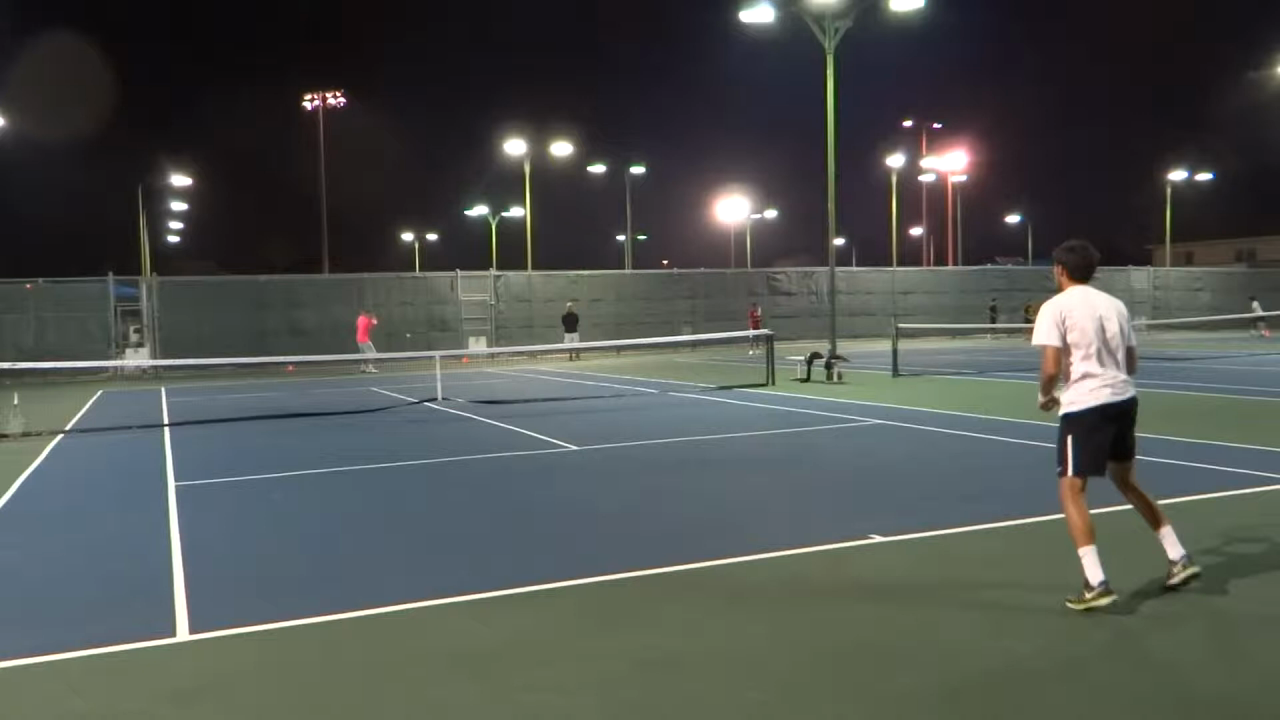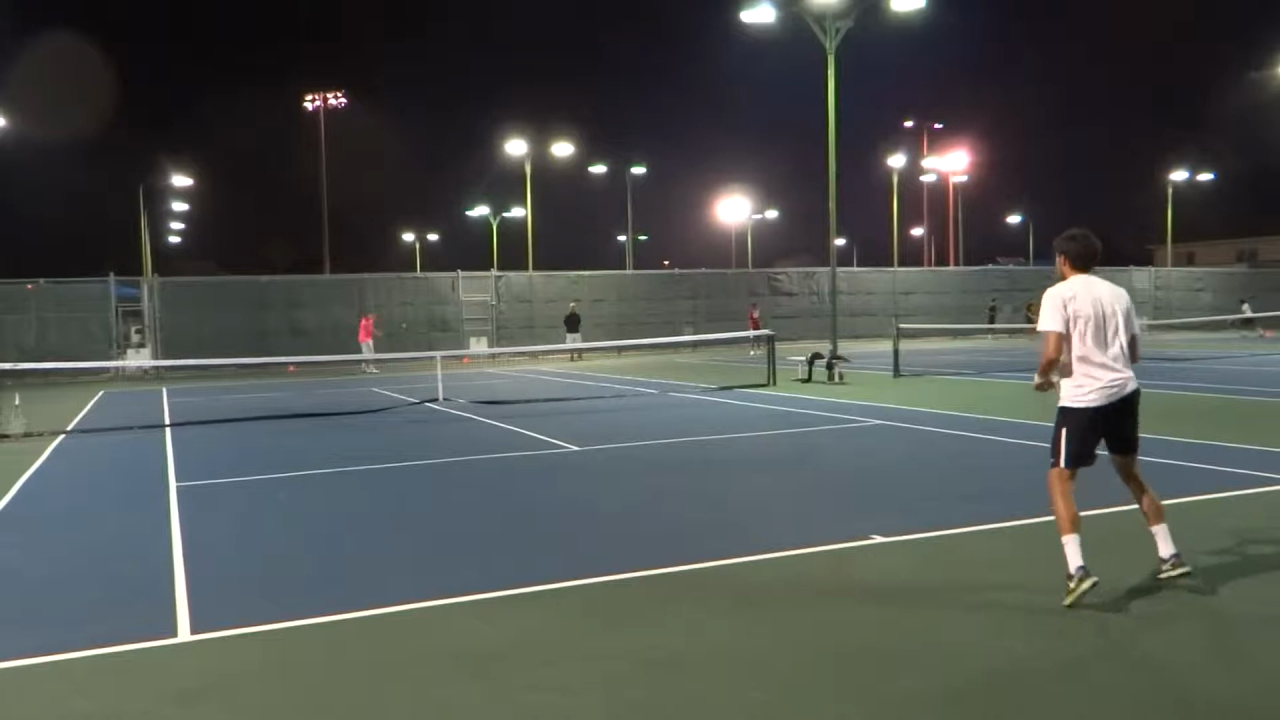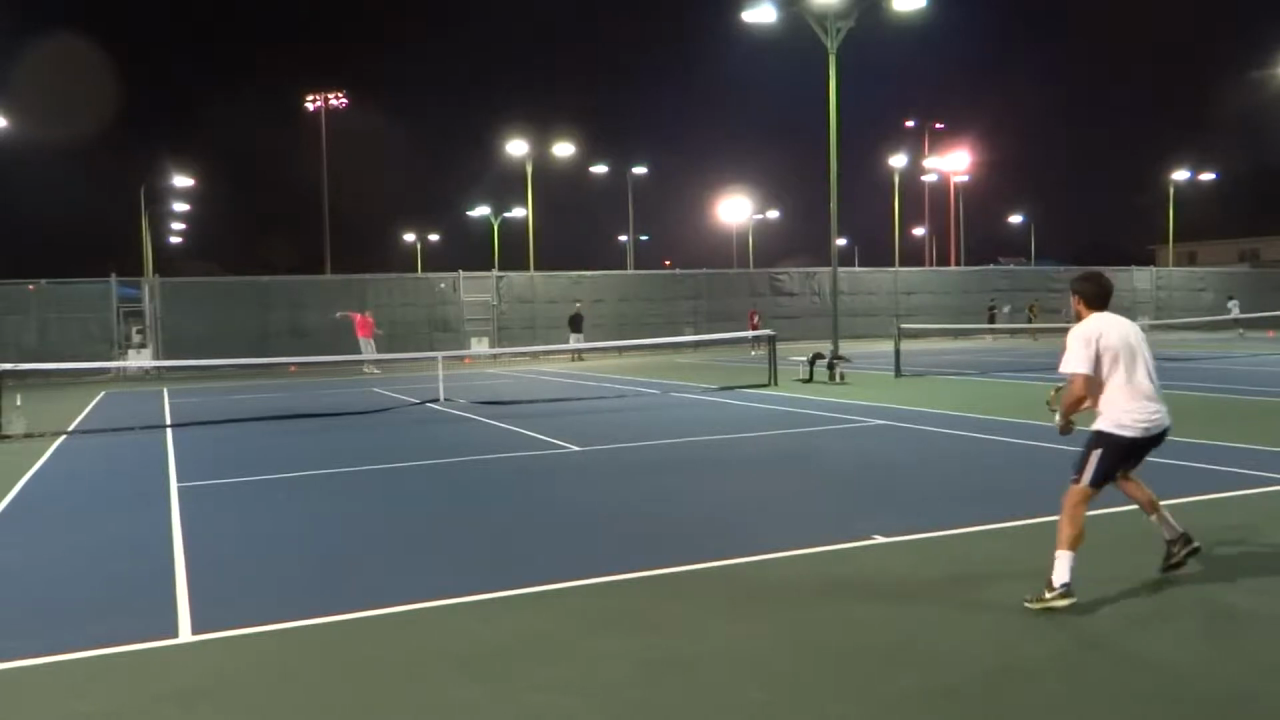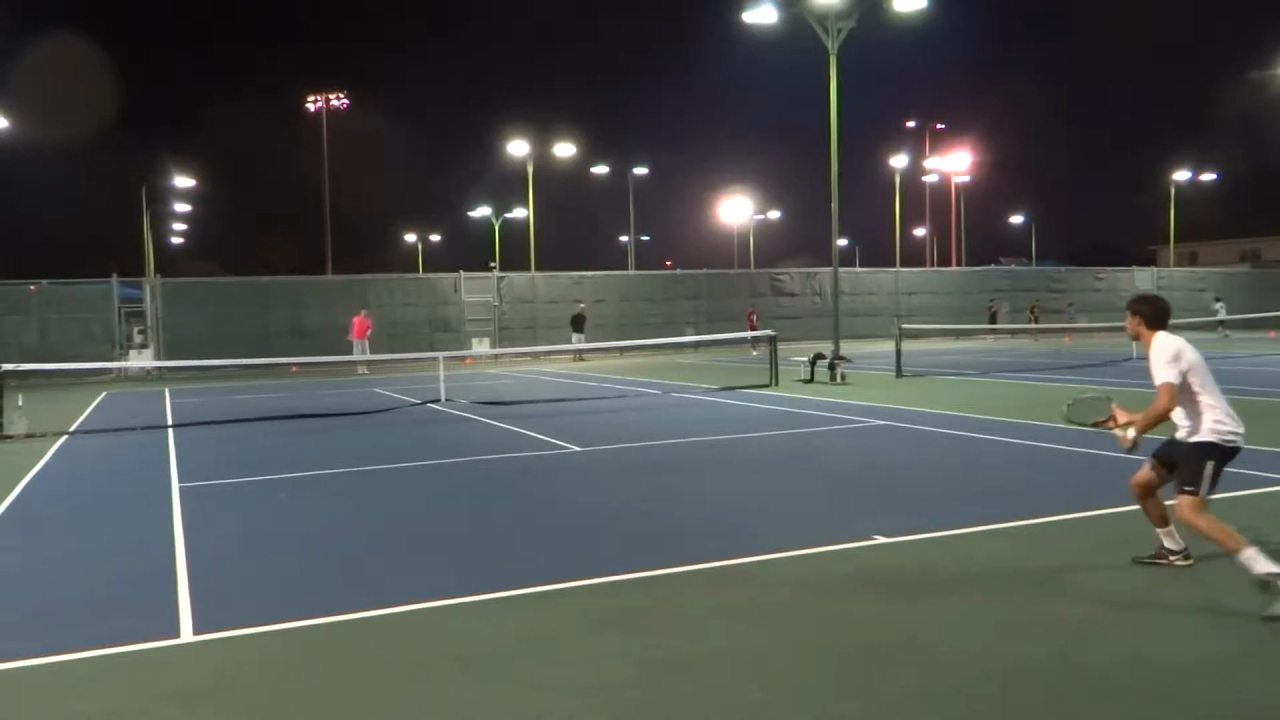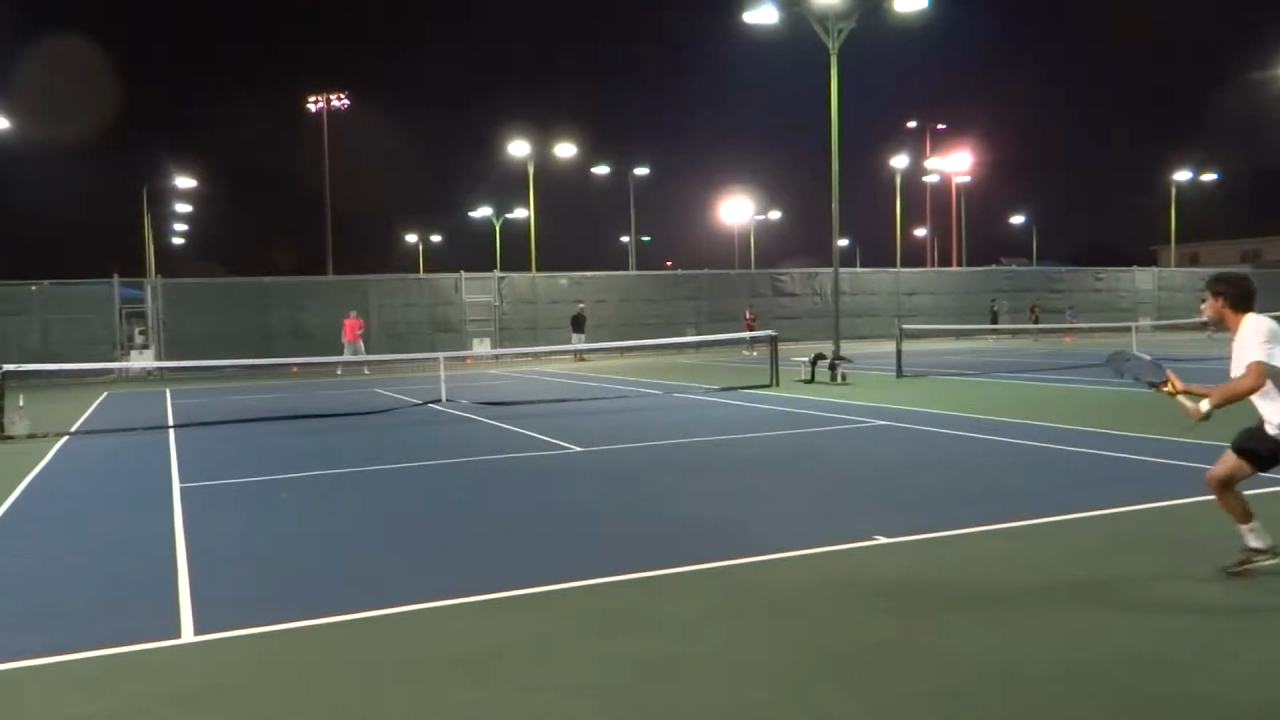
dt=0.3s
person 1, frame 1
left shoulder: (1055, 307)
right shoulder: (1116, 305)
left elbow: (1052, 367)
right elbow: (1131, 363)
left wrist: (1046, 395)
left hip: (1084, 407)
right hip: (1124, 400)
left knee: (1071, 492)
right knee: (1125, 482)
left ankle: (1097, 585)
right ankle: (1179, 558)
person 1, frame 2
left shoulder: (1058, 294)
right shoulder: (1119, 294)
left elbow: (1052, 352)
right elbow: (1134, 353)
left wrist: (1042, 378)
left hip: (1082, 399)
right hip: (1124, 392)
left knee: (1060, 480)
right knee: (1130, 472)
left ankle: (1078, 570)
right ankle: (1169, 555)
person 1, frame 3
left shoulder: (1083, 332)
right shoulder: (1127, 326)
left elbow: (1079, 392)
left wrist: (1062, 416)
right wrist: (1088, 403)
left hip: (1121, 426)
right hip: (1153, 423)
left knee: (1075, 500)
right knee: (1122, 476)
left ankle: (1059, 586)
right ankle: (1178, 537)
person 1, frame 4
left shoulder: (1162, 349)
right shoulder: (1170, 345)
left elbow: (1165, 404)
left wrist: (1133, 432)
right wrist: (1130, 418)
left hip: (1212, 436)
right hip: (1197, 433)
left knee: (1190, 511)
right knee: (1140, 484)
right ankle: (1174, 549)
person 1, frame 5
right shoulder: (1241, 334)
left elbow: (1254, 383)
right elbow: (1237, 388)
left wrist: (1207, 405)
right wrist: (1187, 389)
right knee: (1219, 479)
